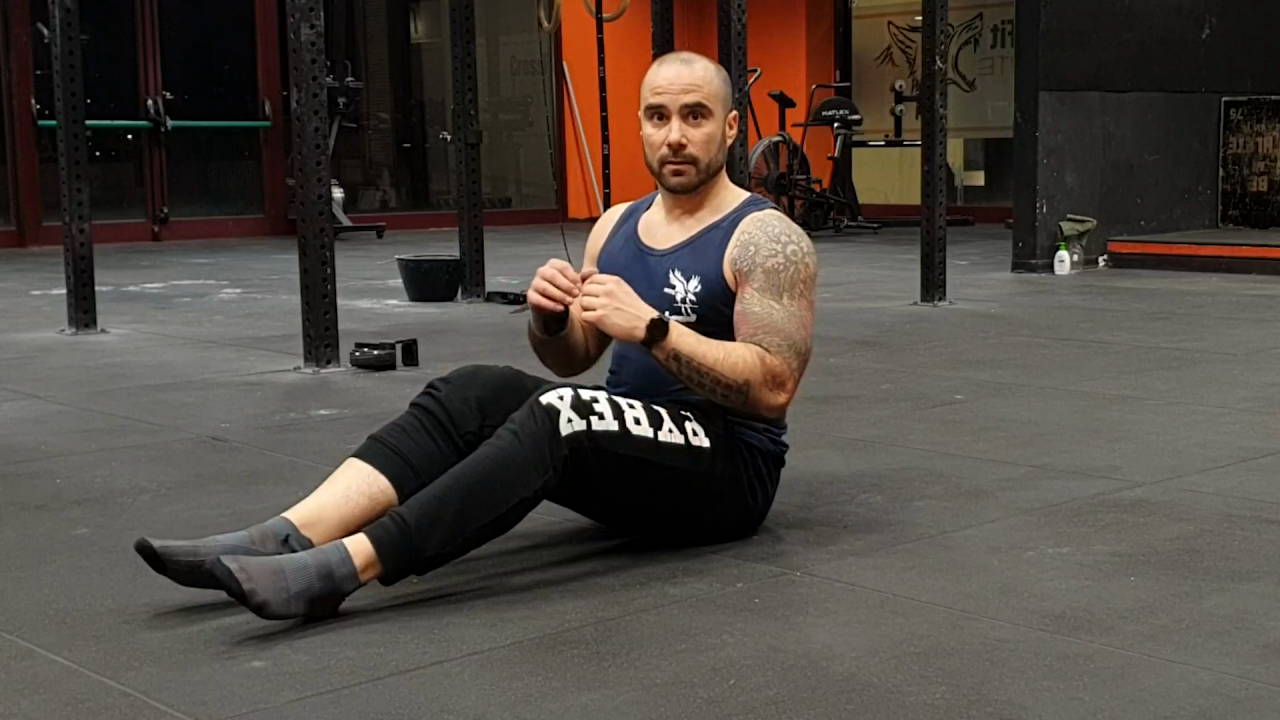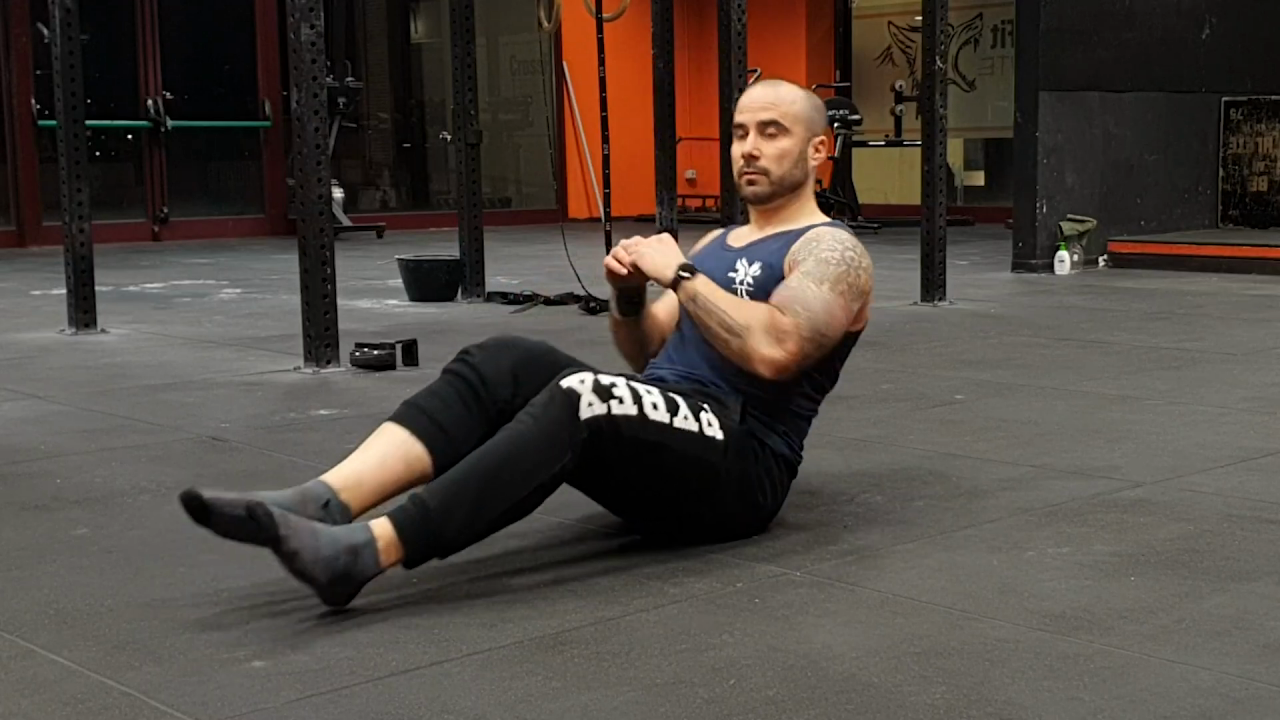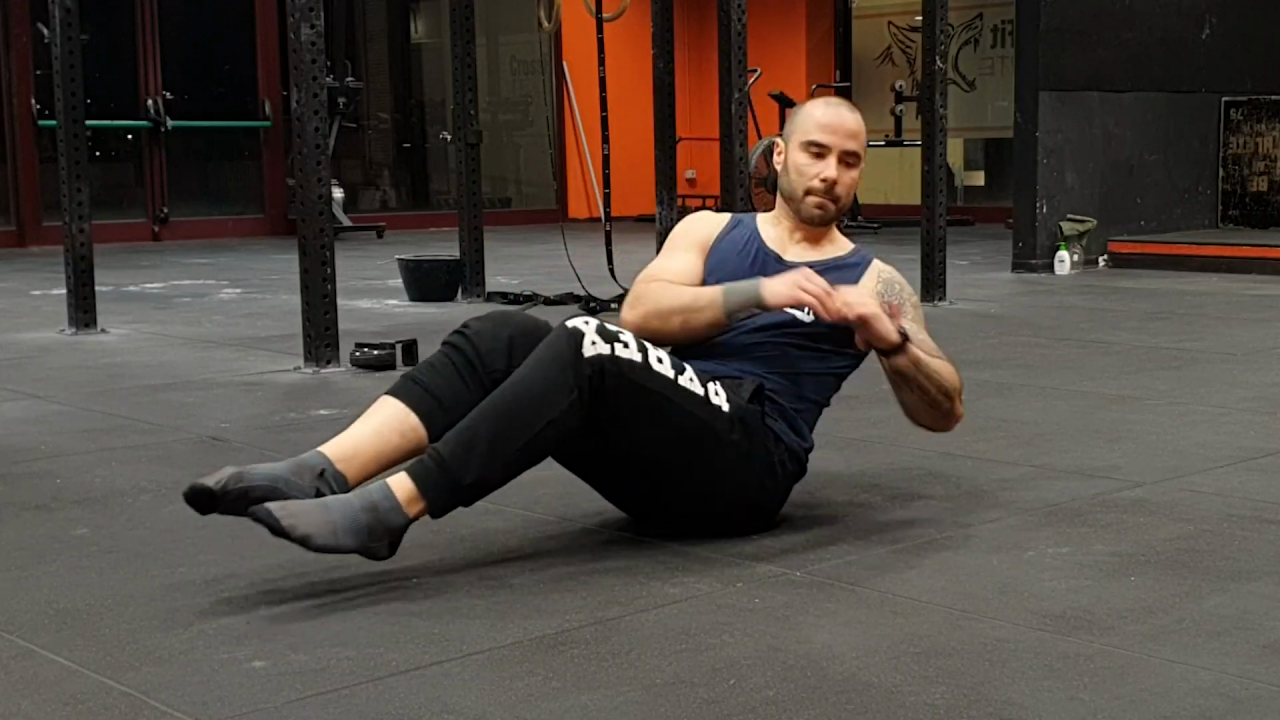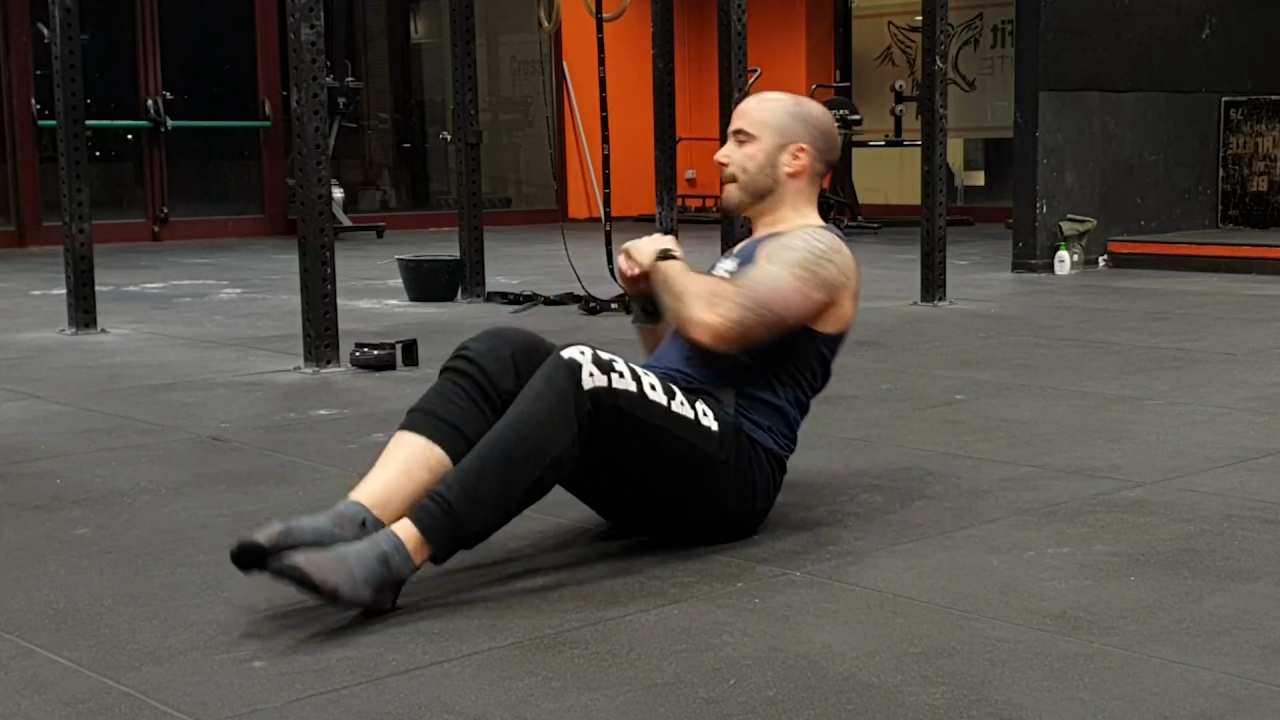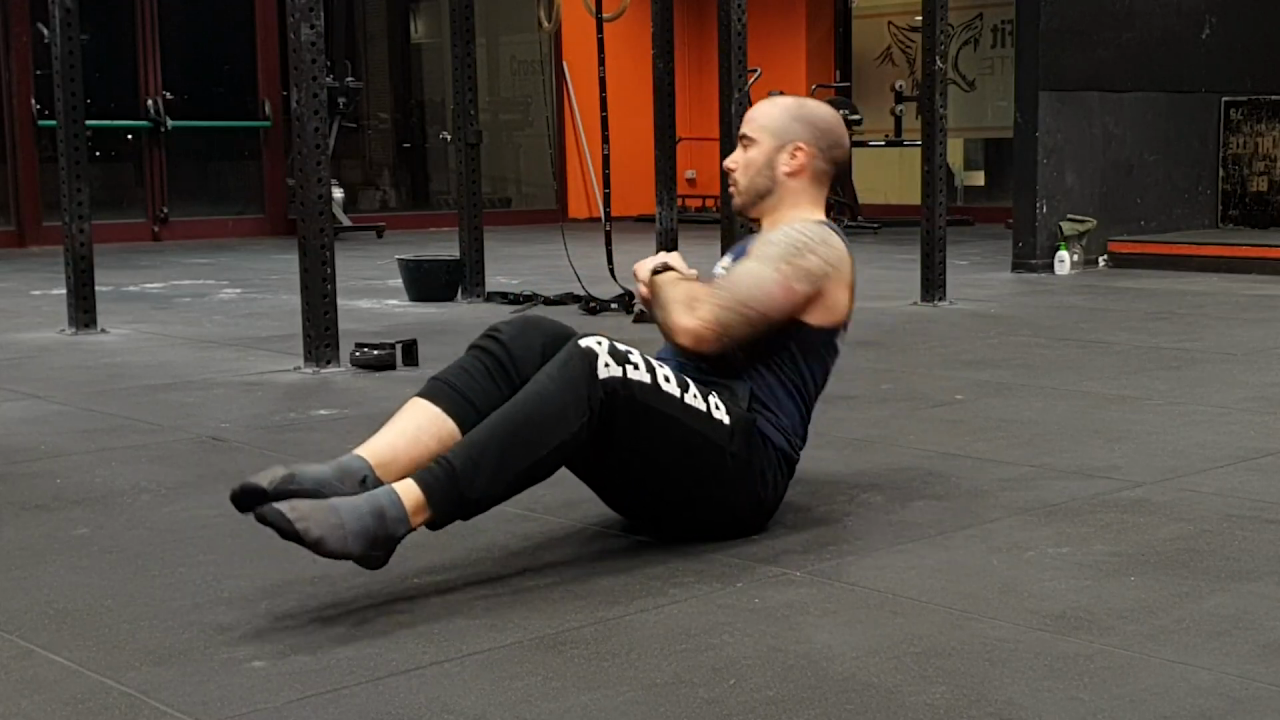
dt=1s
person 1, frame 1
left shoulder: (766, 239)
right shoulder: (617, 225)
left elbow: (772, 387)
right elbow: (570, 361)
left wrist: (649, 326)
right wrist: (549, 315)
left hip: (726, 472)
right hip: (627, 448)
left knee: (561, 416)
right knee: (476, 392)
left ankle: (340, 567)
right ankle: (283, 540)
person 1, frame 2
left shoulder: (832, 253)
right shoulder: (719, 244)
left elbow: (772, 352)
right elbow: (645, 354)
left wrist: (681, 274)
right wrist: (629, 292)
left hip: (738, 468)
right hip: (655, 441)
left knee: (582, 399)
right knee: (506, 364)
left ankle: (364, 551)
right ankle: (322, 502)
person 1, frame 3
left shoulder: (874, 282)
right shoulder: (710, 230)
left elbow: (944, 409)
right elbow: (641, 318)
left wrist: (889, 337)
right wrist: (757, 295)
left hip: (742, 459)
right hip: (655, 452)
left knee: (586, 346)
right knee: (501, 339)
left ankle: (388, 508)
right ankle: (317, 476)
person 1, frame 4
left shoulder: (814, 254)
right shoulder: (755, 249)
left elbow: (713, 323)
left wrist: (666, 261)
right wrist: (647, 287)
left hip: (728, 471)
right hip: (645, 452)
left knee: (582, 372)
right knee: (503, 353)
left ankle: (394, 555)
right ankle: (355, 521)
person 1, frame 5
left shoulder: (807, 246)
right shoulder: (769, 245)
left elbow: (696, 326)
left wrist: (668, 277)
right wrist: (665, 293)
left hip: (734, 468)
right hip: (660, 451)
left knee: (596, 363)
right knee: (531, 341)
left ankle: (389, 515)
right ankle: (354, 478)
